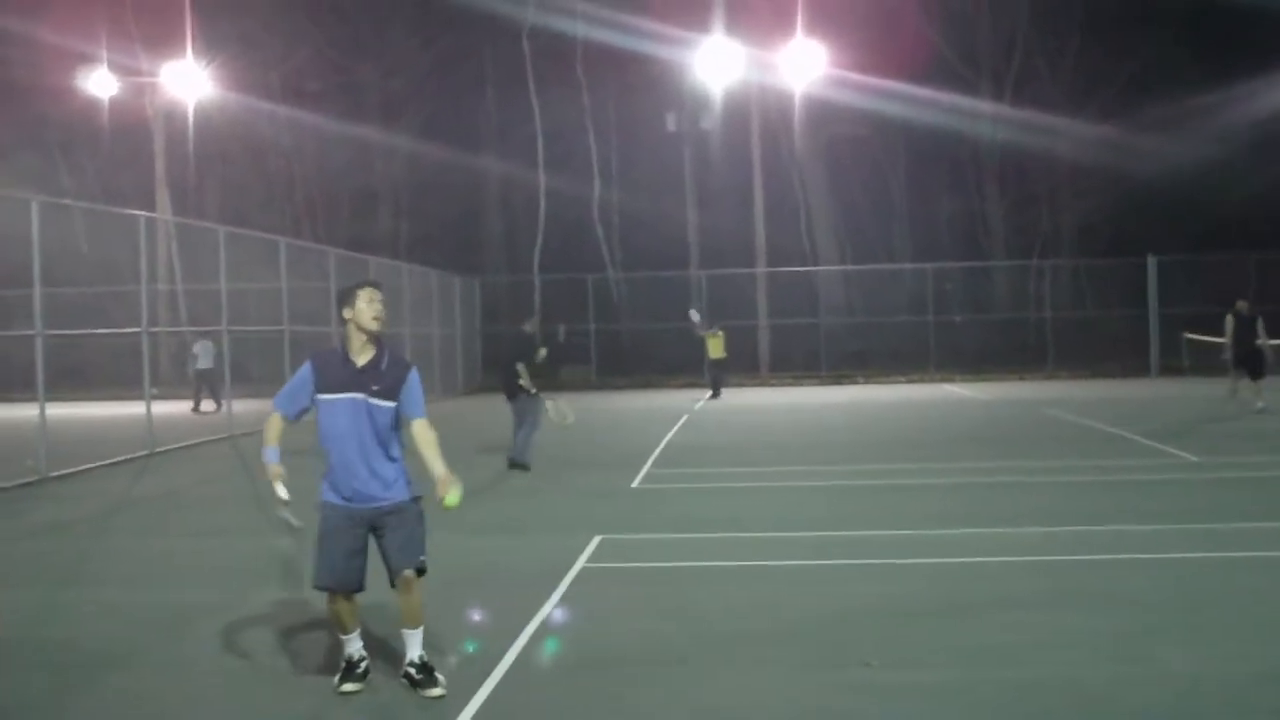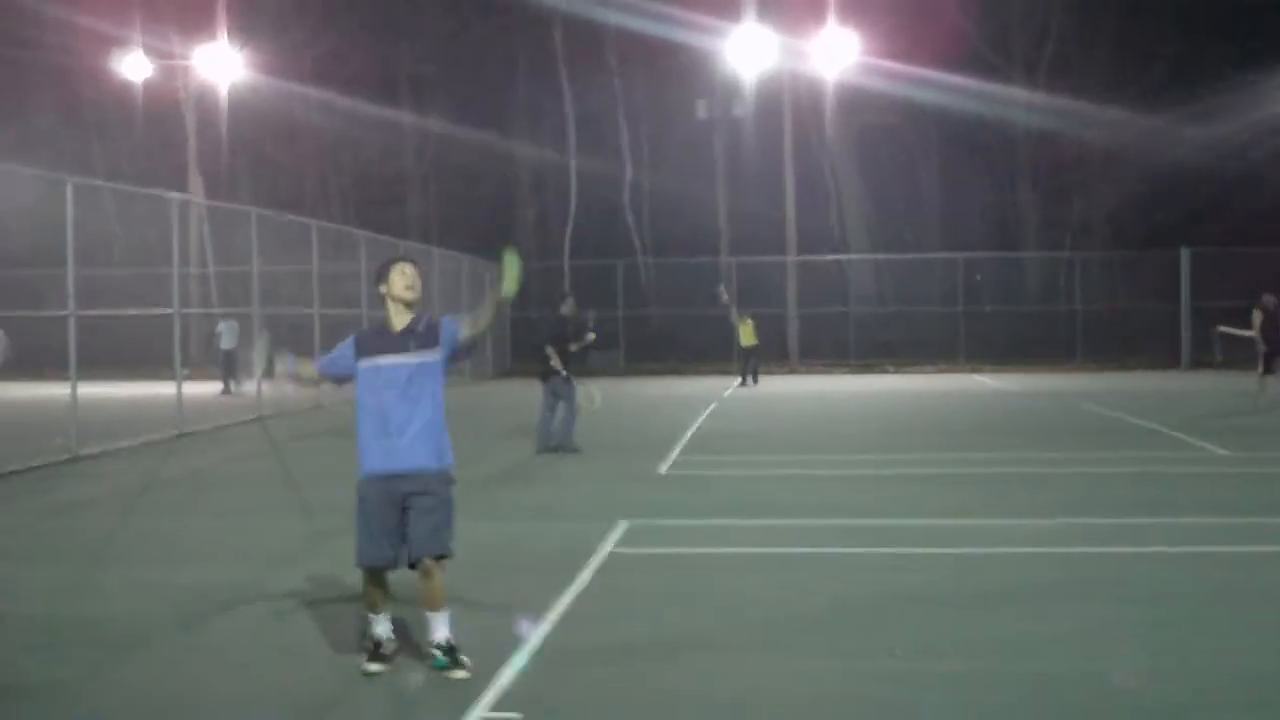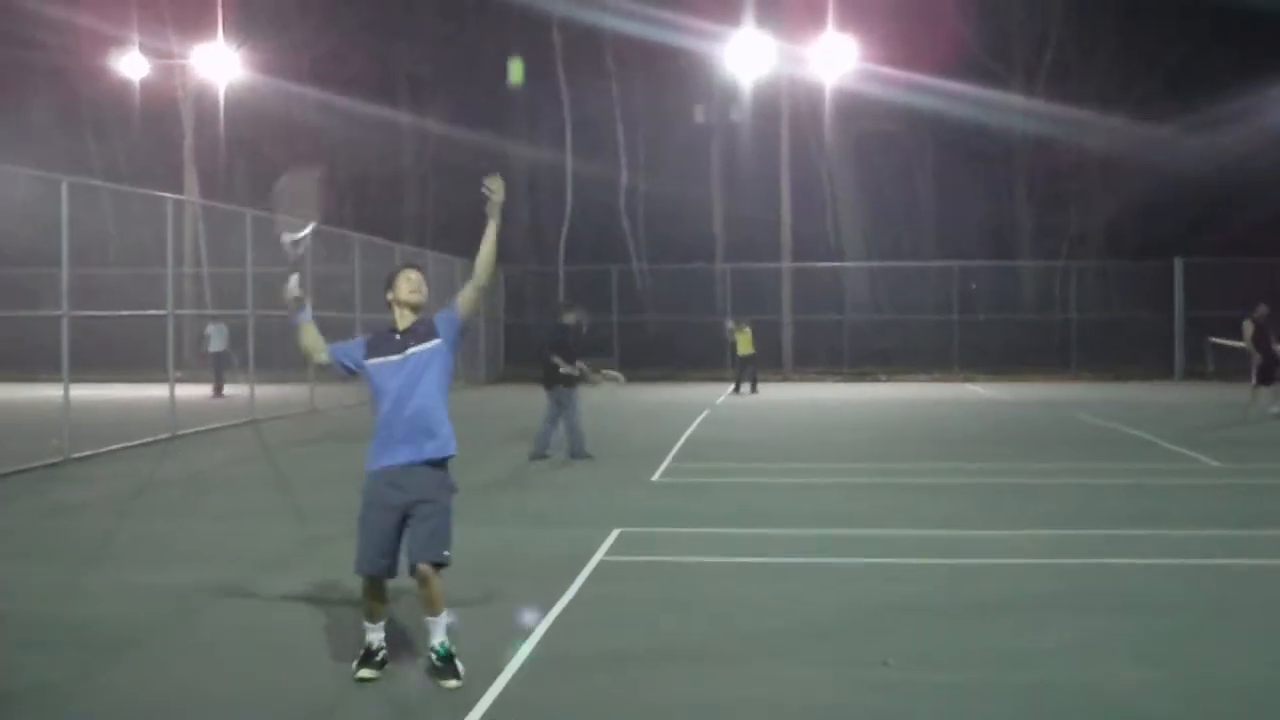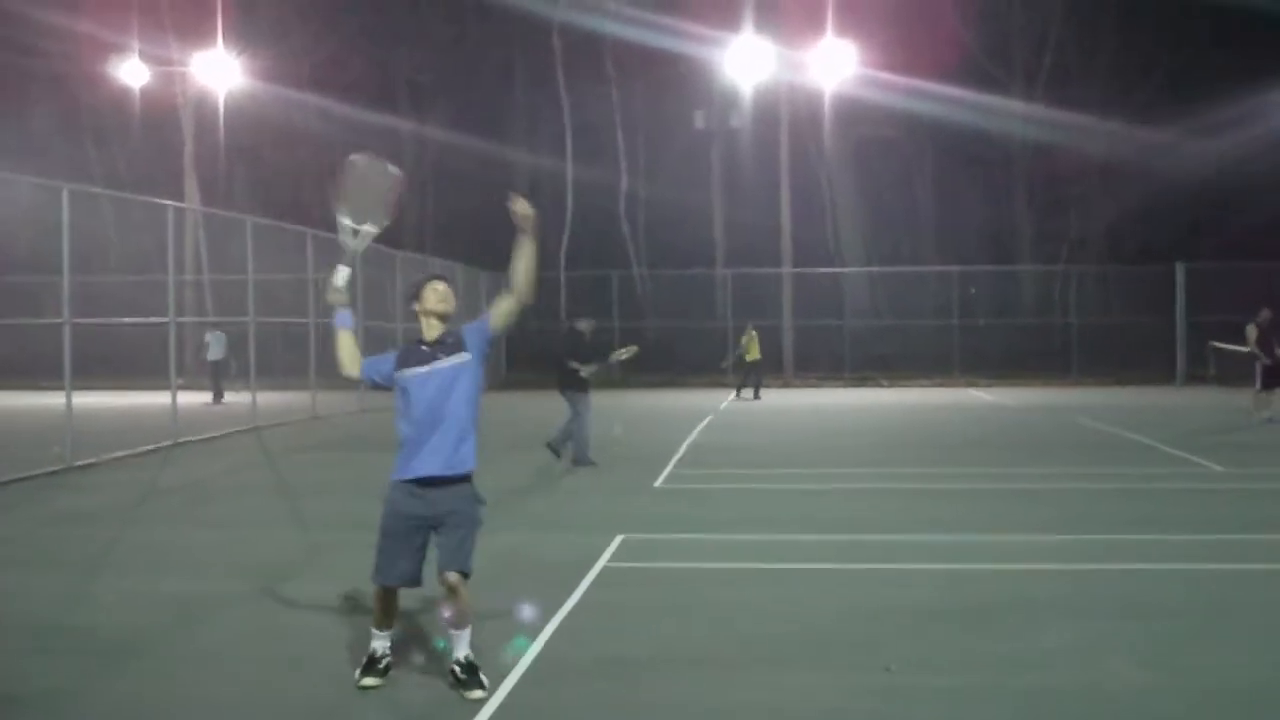
dt=0.2s
person 1, frame 1
left shoulder: (401, 372)
right shoulder: (318, 369)
left elbow: (419, 427)
right elbow: (278, 414)
left wrist: (440, 472)
right wrist: (271, 456)
left hip: (395, 497)
right hip: (341, 501)
left knee: (408, 576)
right knee: (337, 588)
left ankle: (415, 660)
right ankle: (355, 656)
person 1, frame 2
left shoulder: (438, 334)
right shoulder: (360, 344)
left elbow: (473, 326)
right elbow: (316, 371)
left wrist: (494, 302)
right wrist: (288, 366)
left hip: (428, 472)
right hip: (376, 474)
left knee: (429, 562)
right knee: (373, 567)
left ankle: (441, 642)
right ankle: (382, 635)
person 1, frame 3
left shoulder: (442, 330)
right shoulder: (370, 347)
left elbow: (479, 280)
right elbow: (319, 353)
left wrist: (494, 217)
right wrist: (301, 310)
left hip: (430, 473)
right hip: (382, 474)
left knee: (426, 569)
right knee: (372, 572)
left ankle: (438, 648)
right ankle: (375, 644)
person 1, frame 4
left shoulder: (469, 341)
right shoulder: (399, 359)
left elbow: (517, 296)
right elbow: (351, 366)
left wrist: (524, 234)
right wrist: (342, 313)
left hip: (454, 487)
right hip: (408, 487)
left knee: (454, 580)
right knee: (389, 583)
left ankle: (463, 660)
right ankle: (380, 650)
person 2, frame 1
left shoulder: (519, 340)
right shoulder: (526, 339)
right elbow: (519, 362)
left wrist: (539, 356)
right wrist: (526, 380)
left hip: (513, 387)
right hip: (521, 388)
left knee: (520, 422)
right knee: (532, 420)
left ankle: (517, 457)
right ankle: (517, 456)
person 2, frame 2
left shoulder: (568, 322)
right shoulder: (559, 322)
left elbow: (569, 346)
right elbow: (548, 345)
left wrist: (584, 341)
right wrist: (556, 360)
left hip: (551, 372)
right hip: (556, 372)
left knee: (549, 408)
right knee: (570, 405)
left ankle: (543, 444)
right ankle: (564, 442)
person 2, frame 3
left shoulder: (569, 331)
right shoulder: (560, 331)
right elbow: (550, 355)
left wrist: (579, 365)
right wrist: (565, 366)
left hip: (559, 379)
right hip: (561, 380)
left knee: (552, 415)
right knee: (571, 414)
left ankle: (538, 451)
right ankle: (577, 450)
person 2, frame 4
left shoulder: (582, 336)
right shoulder: (573, 336)
left elbow: (594, 355)
right elbow: (566, 360)
right wrist: (582, 369)
left hip: (578, 383)
right hip: (573, 383)
left knee: (578, 417)
right knee: (581, 419)
left ankle: (557, 442)
right ankle: (581, 456)
